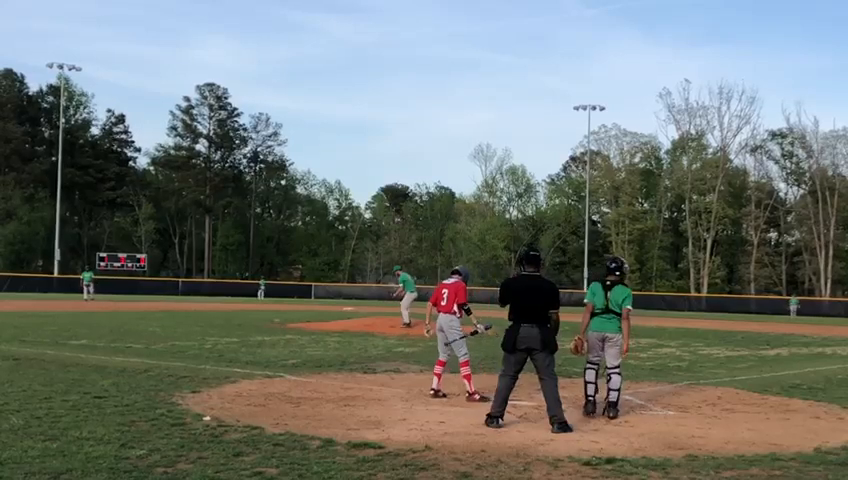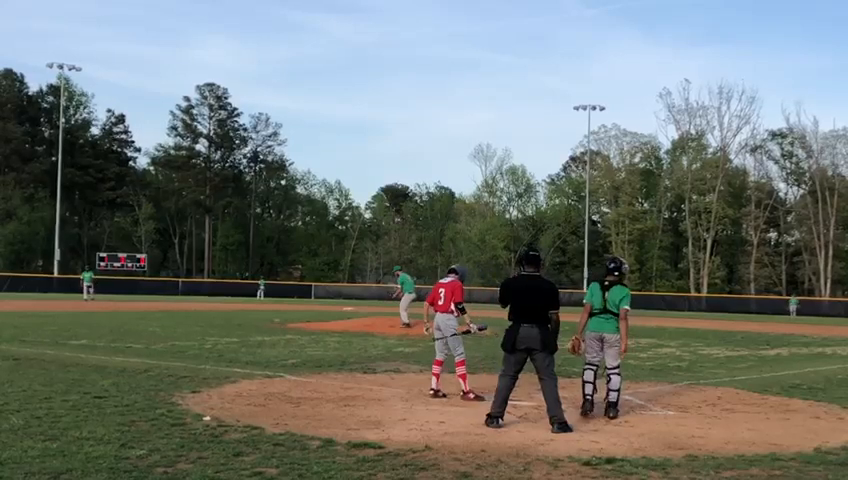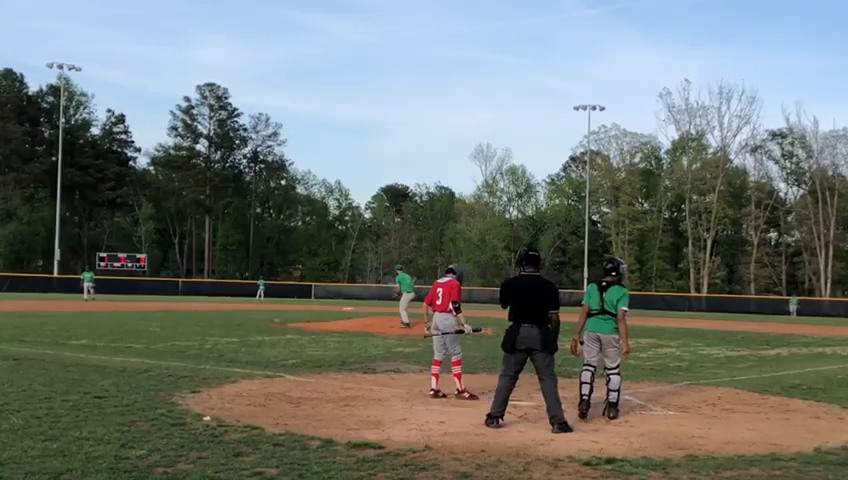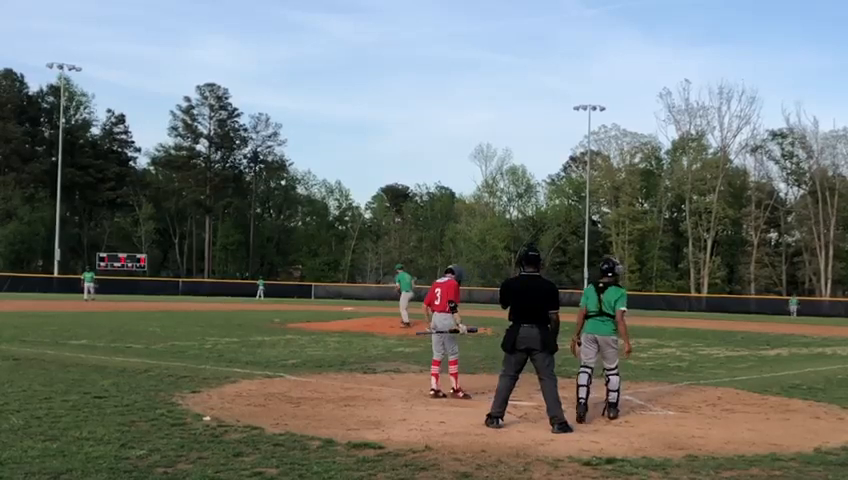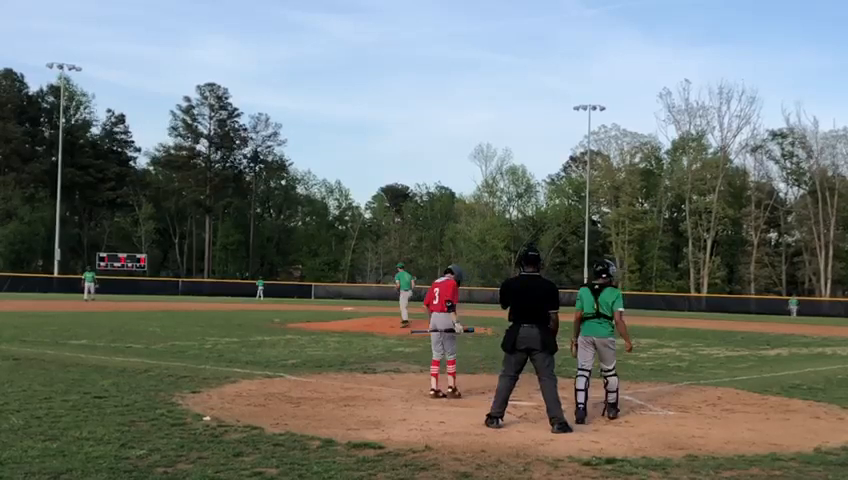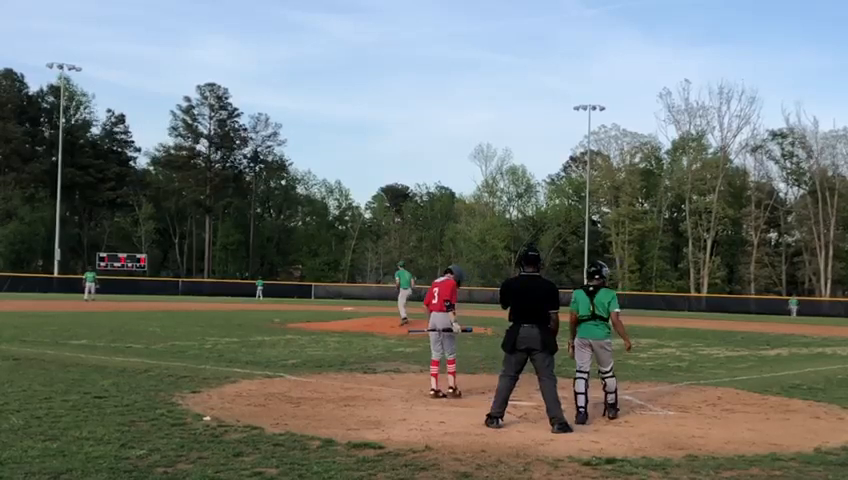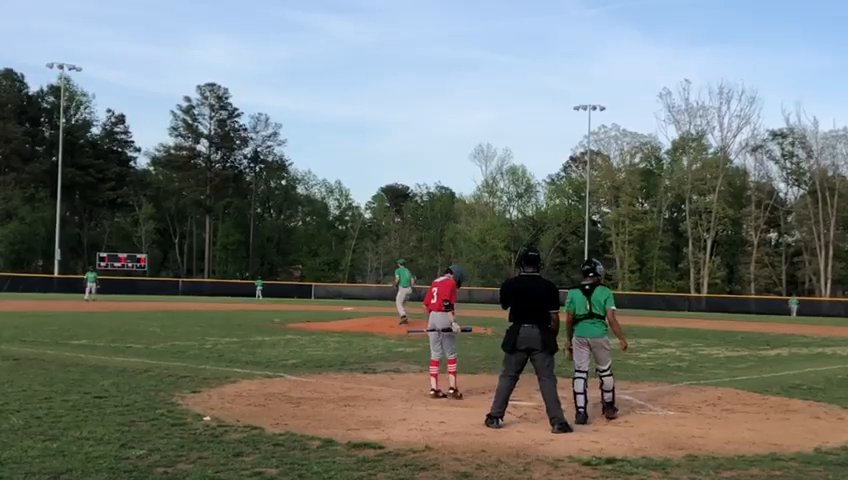
dt=0.1s
person 1, frame 1
left shoulder: (510, 283)
right shoulder: (549, 286)
left elbow: (502, 303)
right elbow: (554, 317)
right wrist: (551, 337)
left hip: (517, 333)
right hip: (541, 335)
left knee: (507, 376)
right knee: (548, 378)
left ankle: (495, 417)
right ankle: (557, 421)
person 1, frame 2
left shoulder: (510, 283)
right shoulder: (549, 286)
left elbow: (503, 304)
right elbow: (554, 318)
right wrist: (553, 339)
left hip: (517, 333)
right hip: (540, 335)
left knee: (507, 376)
right knee: (548, 378)
left ankle: (494, 417)
right ankle: (557, 422)
person 1, frame 3
left shoulder: (510, 284)
right shoulder: (549, 286)
left elbow: (503, 305)
right elbow: (554, 318)
right wrist: (553, 339)
left hip: (517, 333)
right hip: (540, 335)
left knee: (507, 376)
right knee: (548, 378)
left ankle: (495, 417)
right ankle: (557, 422)
person 1, frame 4
left shoulder: (510, 284)
right shoulder: (549, 287)
left elbow: (503, 305)
right elbow: (554, 318)
right wrist: (553, 339)
left hip: (517, 334)
right hip: (540, 335)
left knee: (507, 376)
right knee: (548, 379)
left ankle: (495, 417)
right ankle: (558, 422)
person 1, frame 5
left shoulder: (510, 284)
right shoulder: (549, 286)
left elbow: (503, 305)
right elbow: (554, 318)
right wrist: (551, 338)
left hip: (517, 334)
right hip: (540, 335)
left knee: (507, 376)
right knee: (547, 379)
left ankle: (495, 417)
right ankle: (557, 422)
person 1, frame 6
left shoulder: (510, 284)
right shoulder: (549, 287)
left elbow: (504, 306)
right elbow: (554, 318)
right wrist: (551, 339)
left hip: (517, 334)
right hip: (540, 335)
left knee: (508, 376)
right knee: (547, 379)
left ankle: (495, 417)
right ankle: (557, 422)
person 1, frame 7
left shoulder: (510, 284)
right shoulder: (549, 286)
left elbow: (504, 306)
right elbow: (554, 318)
right wrist: (552, 339)
left hip: (517, 334)
right hip: (541, 335)
left knee: (507, 376)
right knee: (547, 379)
left ankle: (495, 417)
right ankle: (557, 422)
person 2, frame 1
left shoulder: (595, 286)
right shoulder: (625, 290)
left elbow: (588, 311)
right elbow: (625, 317)
left wrist: (581, 333)
right wrist: (626, 340)
left hip: (595, 330)
right hip: (614, 332)
left knee: (591, 364)
right knee: (614, 368)
left ankle: (590, 401)
right ankle: (612, 407)
person 2, frame 2
left shoulder: (594, 286)
right shoulder: (624, 291)
left elbow: (586, 311)
right elbow: (623, 317)
left wrist: (579, 333)
right wrist: (624, 340)
left hip: (593, 330)
right hip: (612, 332)
left knee: (590, 365)
right knee: (613, 369)
left ankle: (588, 400)
right ankle: (612, 407)
person 2, frame 3
left shoulder: (592, 287)
right shoulder: (621, 291)
left elbow: (584, 312)
right elbow: (620, 318)
left wrist: (577, 334)
right wrist: (625, 342)
left hip: (591, 331)
right hip: (610, 332)
left knee: (588, 366)
right knee: (613, 369)
left ankle: (584, 401)
right ankle: (612, 407)
person 2, frame 4
left shoulder: (589, 288)
right shoulder: (619, 291)
left elbow: (581, 314)
right elbow: (619, 319)
left wrist: (576, 335)
right wrist: (626, 341)
left hip: (589, 332)
right hip: (608, 334)
left knee: (585, 367)
right knee: (611, 370)
left ankle: (582, 403)
right ankle: (612, 407)
person 2, frame 5
left shoulder: (583, 291)
right shoulder: (614, 292)
left elbow: (577, 317)
right elbow: (618, 320)
left wrist: (575, 337)
right wrist: (627, 340)
left hip: (586, 334)
right hip: (605, 335)
left knee: (583, 371)
right knee: (609, 371)
left ankle: (581, 409)
right ankle: (612, 408)
person 2, frame 6
left shoulder: (578, 293)
right shoulder: (609, 293)
left elbow: (572, 319)
right elbow: (615, 320)
left wrist: (571, 339)
right wrist: (626, 339)
left hip: (582, 337)
right hip: (601, 337)
left knee: (581, 373)
right knee: (607, 372)
left ankle: (581, 412)
right ankle: (611, 408)
person 2, frame 7
left shoulder: (573, 292)
right shoulder: (605, 291)
left elbow: (569, 320)
right elbow: (611, 318)
left wrist: (569, 341)
right wrist: (622, 338)
left hip: (580, 336)
right hip: (599, 335)
left knee: (580, 373)
right knee: (605, 371)
left ankle: (581, 413)
right ankle: (609, 408)
person 3, frame 1
left shoulder: (441, 285)
right shoulder: (460, 285)
left elbow: (430, 304)
right elbow: (464, 307)
left wrist: (427, 324)
right wrist: (476, 324)
left hip: (440, 319)
right hip: (451, 320)
left knee: (443, 355)
right knee: (463, 355)
left ankle: (435, 389)
right ankle: (471, 392)
person 3, frame 2
left shoulder: (438, 284)
right shoulder: (457, 284)
left elbow: (427, 304)
right elbow: (459, 306)
left wrist: (426, 323)
right wrist: (469, 323)
left hip: (437, 318)
right hip: (449, 320)
left knee: (440, 355)
right knee: (459, 355)
left ankle: (434, 389)
right ankle: (466, 391)
person 3, frame 3
left shoulder: (436, 284)
right shoulder: (455, 284)
left elbow: (426, 305)
right elbow: (456, 305)
left wrist: (427, 322)
right wrist: (464, 324)
left hip: (436, 318)
right hip: (448, 319)
left knee: (438, 355)
right knee: (456, 355)
left ankle: (434, 389)
right ankle: (460, 390)
person 3, frame 4
left shoulder: (435, 284)
right shoulder: (453, 283)
left elbow: (425, 305)
right elbow: (452, 305)
left wrist: (429, 321)
right wrist: (459, 323)
left hip: (435, 318)
right hip: (446, 319)
left knee: (437, 355)
right knee: (453, 354)
left ankle: (434, 389)
right ankle: (455, 389)
person 3, frame 5
left shoulder: (435, 284)
right shoulder: (452, 283)
left elbow: (426, 305)
right elbow: (449, 304)
right wrist: (456, 323)
left hip: (434, 318)
right hip: (445, 319)
left knee: (436, 355)
right knee: (451, 355)
left ankle: (434, 389)
right ankle: (451, 388)
person 3, frame 6
left shoulder: (434, 283)
right shoulder: (451, 283)
left elbow: (426, 305)
right elbow: (448, 303)
right wrist: (454, 322)
left hip: (433, 318)
right hip: (444, 318)
left knee: (436, 354)
right knee: (450, 354)
left ankle: (434, 389)
right ankle: (452, 388)
person 3, frame 7
left shoulder: (434, 283)
right shoulder: (450, 283)
left elbow: (426, 305)
right elbow: (447, 303)
right wrist: (453, 322)
left hip: (432, 318)
right hip: (444, 318)
left knee: (435, 355)
right knee: (451, 354)
left ankle: (434, 389)
right ankle: (453, 389)
